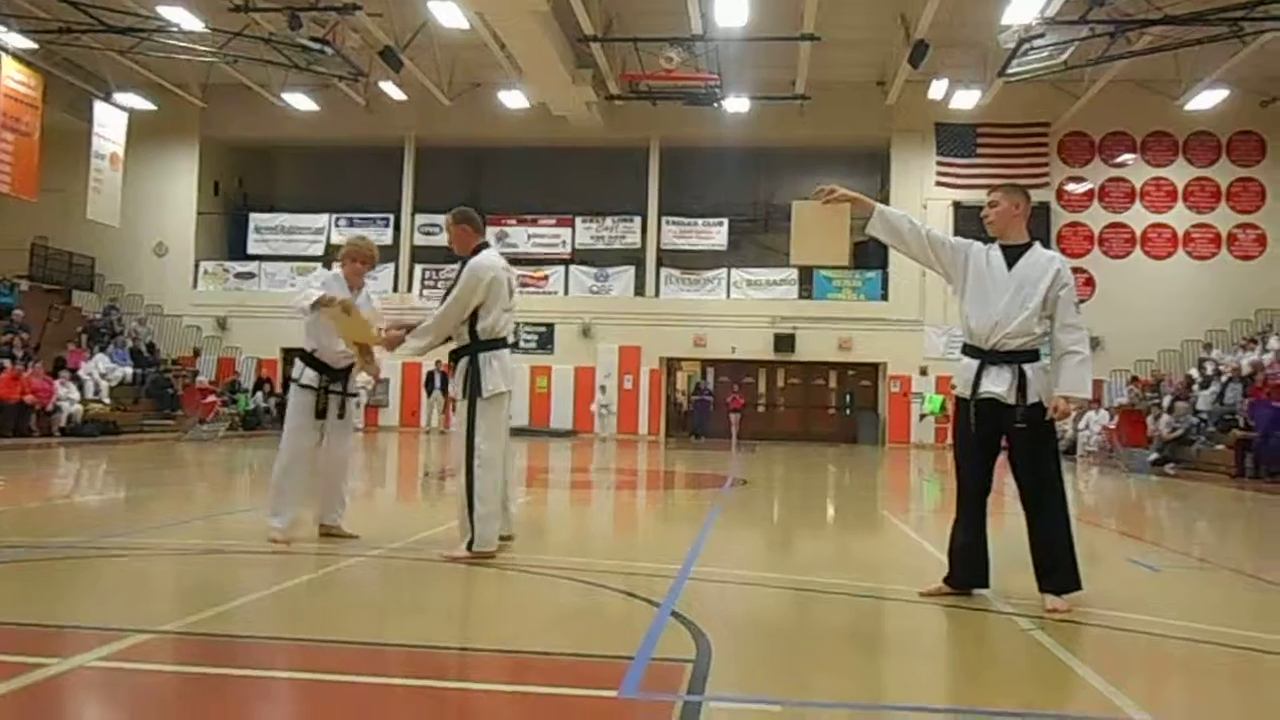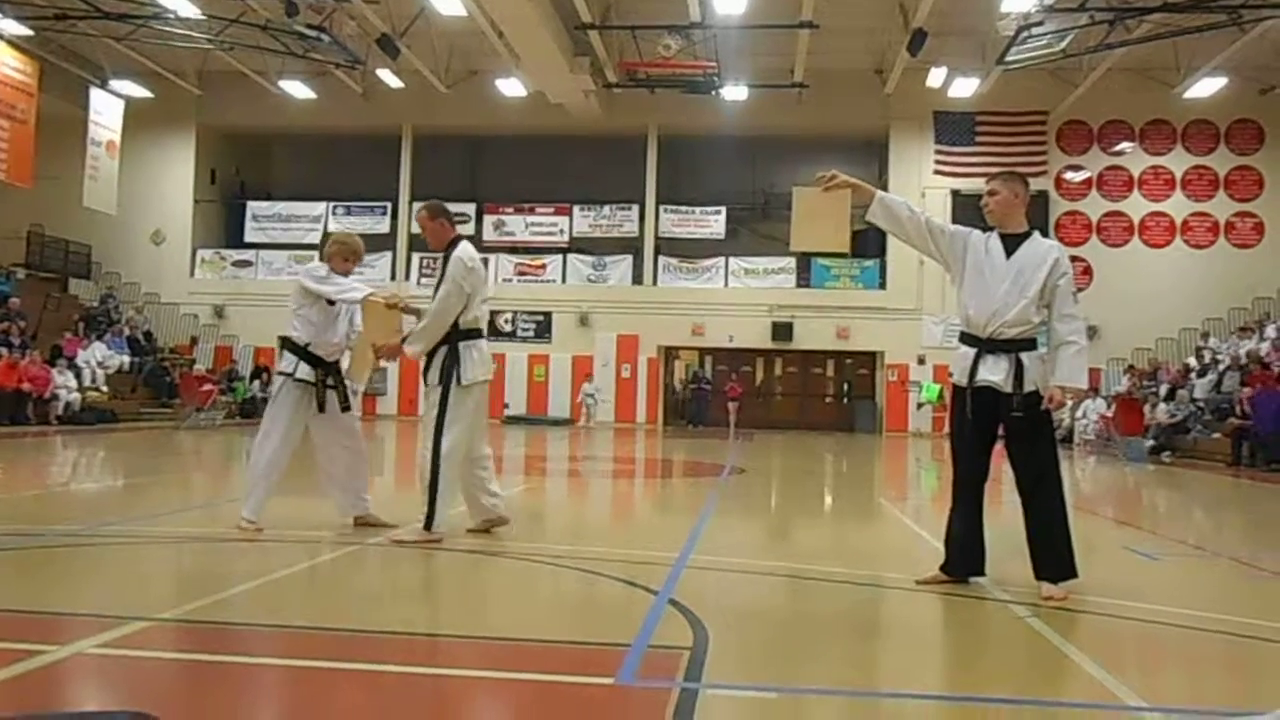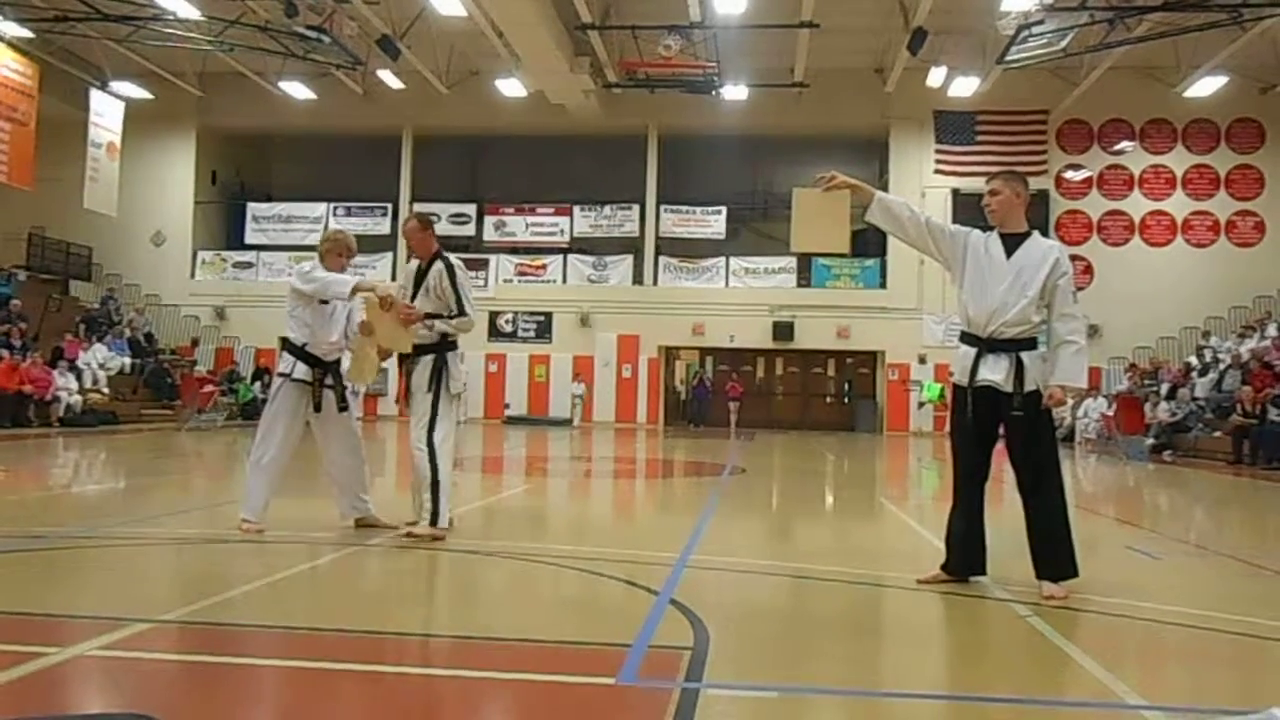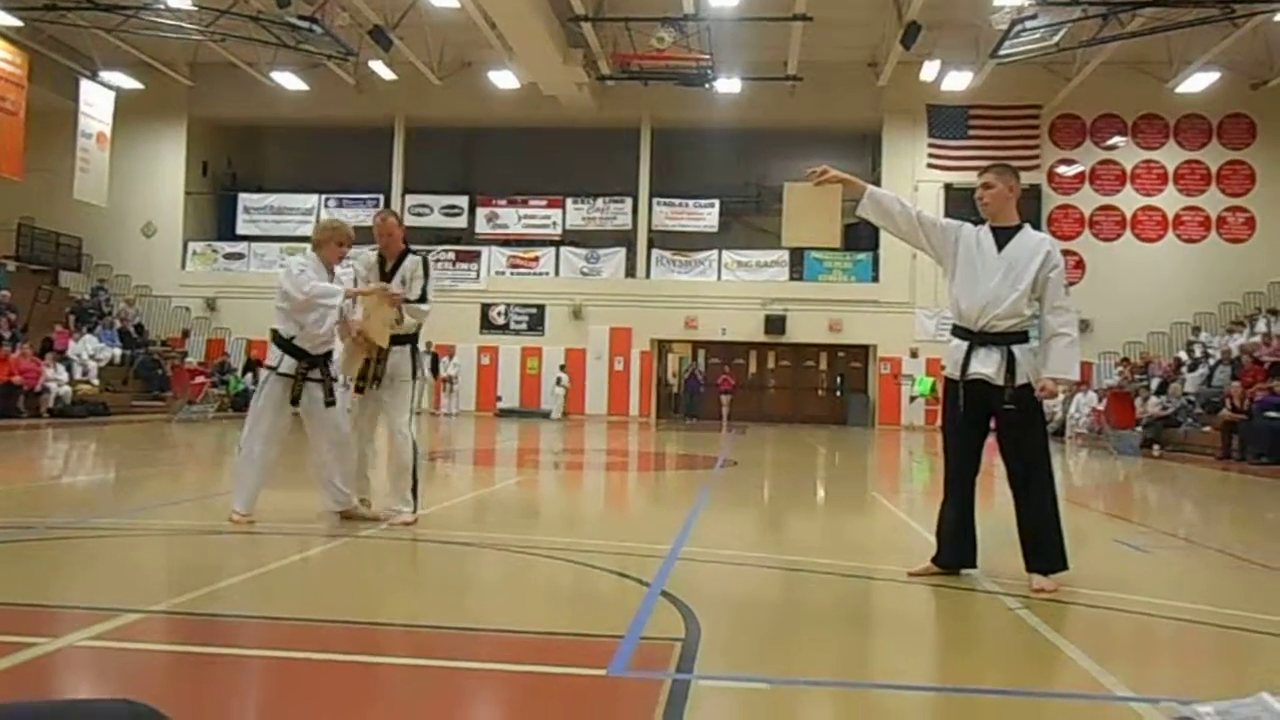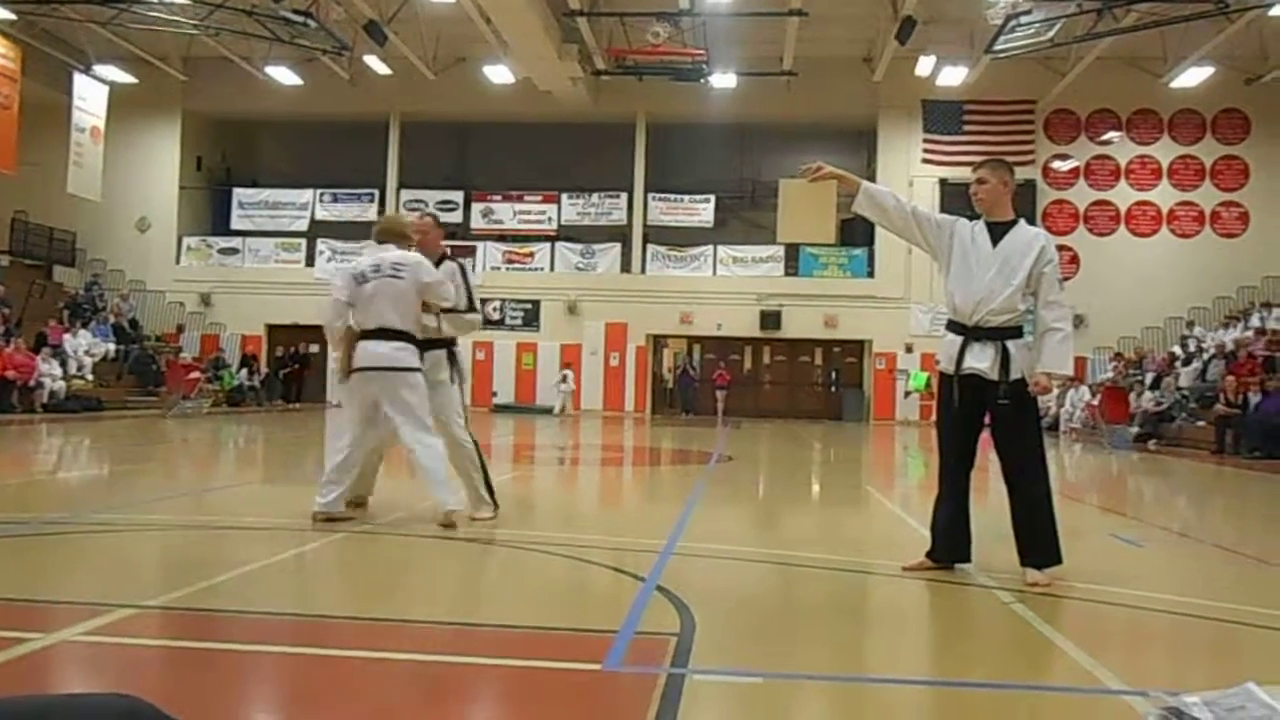
dt=0.7s
person 1, frame 1
left shoulder: (1052, 266)
right shoulder: (968, 256)
left elbow: (1070, 334)
right elbow: (913, 234)
left wrist: (1065, 392)
right wrist: (856, 200)
left hip: (1026, 384)
right hip: (976, 382)
left knee: (1040, 490)
right knee: (971, 487)
left ankle: (1054, 584)
right ankle: (963, 575)
person 1, frame 2
left shoulder: (1050, 255)
right shoulder: (967, 245)
left elbow: (1067, 322)
right elbow: (912, 221)
left wrist: (1061, 381)
right wrist: (856, 187)
left hip: (1023, 374)
right hip: (973, 370)
left knee: (1037, 478)
right knee: (966, 475)
left ankle: (1051, 573)
right ankle: (959, 563)
person 1, frame 3
left shoulder: (1051, 255)
right shoulder: (967, 244)
left elbow: (1067, 322)
right elbow: (912, 221)
left wrist: (1061, 381)
right wrist: (856, 188)
left hip: (1024, 372)
right hip: (974, 370)
left knee: (1038, 477)
right knee: (967, 474)
left ankle: (1052, 571)
right ankle: (961, 562)
person 1, frame 4
left shoulder: (1042, 248)
right shoulder: (959, 238)
left elbow: (1058, 315)
right elbow: (903, 216)
left wrist: (1054, 374)
right wrist: (846, 181)
left hip: (1015, 366)
right hip: (965, 363)
left knee: (1028, 471)
right knee: (958, 468)
left ankle: (1042, 565)
right ankle: (951, 555)
person 1, frame 5
left shoulder: (1036, 242)
right shoulder: (954, 233)
left elbow: (1053, 310)
right elbow: (898, 211)
left wrist: (1047, 368)
right wrist: (841, 177)
left hip: (1009, 361)
right hip: (960, 358)
left knee: (1023, 466)
right knee: (953, 462)
left ankle: (1035, 559)
right ankle: (946, 549)
person 2, frame 1
left shoulder: (477, 267)
right shoulder: (495, 263)
left elbow: (448, 316)
left wrist: (404, 338)
right wrist: (416, 329)
left hip: (481, 367)
right hip: (495, 363)
left knee: (477, 454)
right knee: (492, 452)
left ankle: (480, 541)
right ankle: (499, 525)
person 2, frame 2
left shoulder: (458, 259)
right shoulder: (462, 254)
left elbow: (441, 317)
left wrist: (404, 346)
left hip: (457, 358)
right hip: (467, 355)
left knee: (439, 442)
right knee: (472, 442)
left ankle: (431, 525)
right ankle: (491, 509)
person 2, frame 3
left shoulder: (449, 269)
right shoulder: (414, 270)
left elbow: (466, 319)
right elbow: (404, 311)
left wrist: (424, 318)
right wrist: (397, 314)
left hip: (437, 364)
right hip: (418, 363)
left knee: (427, 439)
right knee: (425, 438)
left ankle: (436, 520)
right ankle: (430, 512)
person 2, frame 4
left shoulder: (417, 263)
right shoulder: (365, 262)
left elbow: (422, 308)
left wrist: (399, 306)
left hip: (401, 354)
right hip: (367, 353)
left knee: (400, 429)
right knee: (359, 427)
left ankle: (405, 506)
right ankle: (358, 496)
person 2, frame 5
left shoulder: (454, 270)
left elbow: (472, 318)
left wrist: (437, 320)
left hip: (440, 361)
left knee: (455, 432)
right knee: (380, 427)
left ankle: (485, 501)
right ankle: (359, 492)
person 3, frame 1
left shoulder: (368, 301)
right shoulder: (324, 281)
right elbow: (306, 295)
right wrist: (335, 299)
left hip: (343, 381)
right hip: (311, 376)
left knee: (339, 454)
right knee: (295, 450)
left ankle: (329, 520)
right ankle: (280, 521)
person 3, frame 2
left shoulder: (349, 296)
right shoulder: (311, 275)
left elbow: (356, 334)
right elbow: (341, 288)
right wrist: (379, 298)
left hip: (329, 375)
right hip: (299, 370)
left knee: (347, 443)
right knee: (276, 441)
left ankle: (360, 511)
right ankle: (250, 513)
person 3, frame 3
left shoulder: (346, 294)
right shoulder: (304, 275)
left elbow: (351, 337)
right elbow: (326, 283)
left wrist: (369, 333)
right wrist: (373, 287)
left hip: (328, 374)
right hip: (297, 370)
left knee: (346, 445)
right knee: (274, 443)
left ankle: (360, 512)
right ankle: (251, 514)
person 3, frame 4
left shoulder: (331, 278)
right shoulder: (297, 266)
left elbow: (334, 318)
right elbow: (310, 293)
left wrist: (352, 330)
right wrist: (358, 290)
left hip: (316, 367)
right hip: (285, 362)
left knee: (333, 432)
right knee: (262, 435)
left ankle: (345, 502)
right ankle: (241, 505)
person 3, frame 5
left shoulder: (353, 269)
right shoulder: (415, 262)
left elbow: (334, 320)
right elbow: (447, 297)
left wrist: (343, 351)
left hip: (365, 355)
right hip: (401, 356)
left knee: (354, 434)
right knee: (422, 434)
left ankle: (327, 503)
right ankle: (448, 505)
